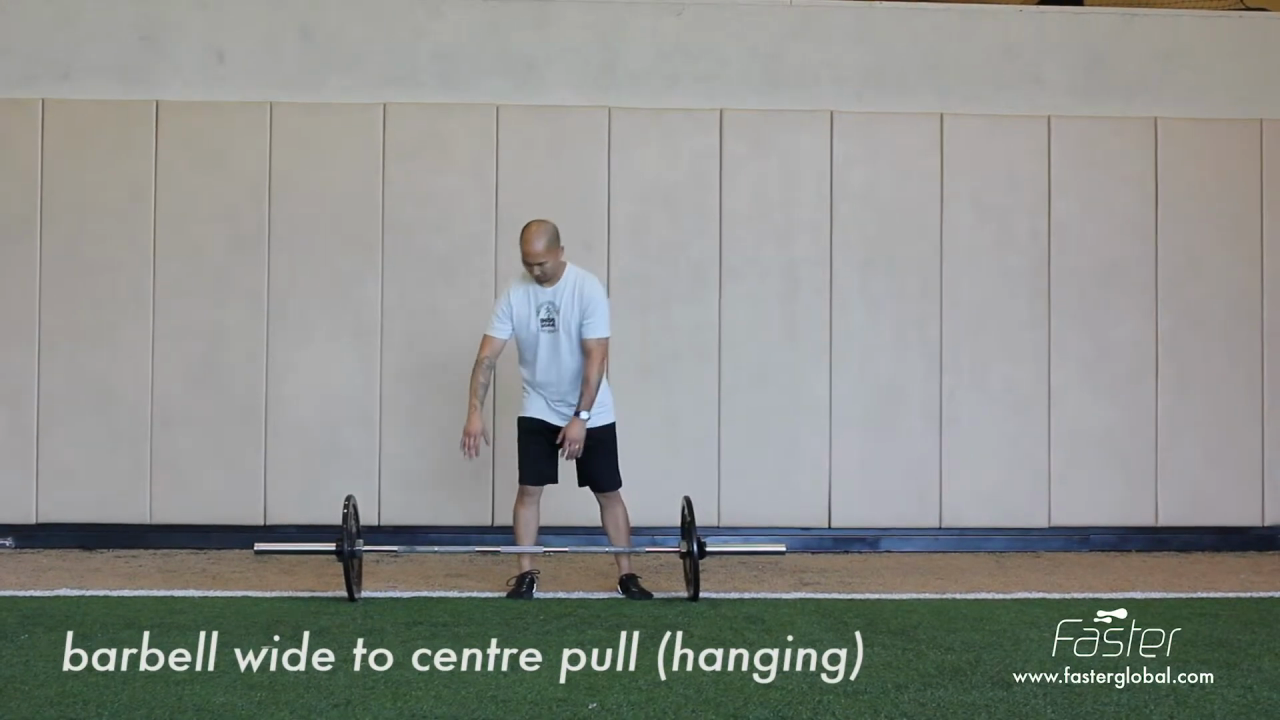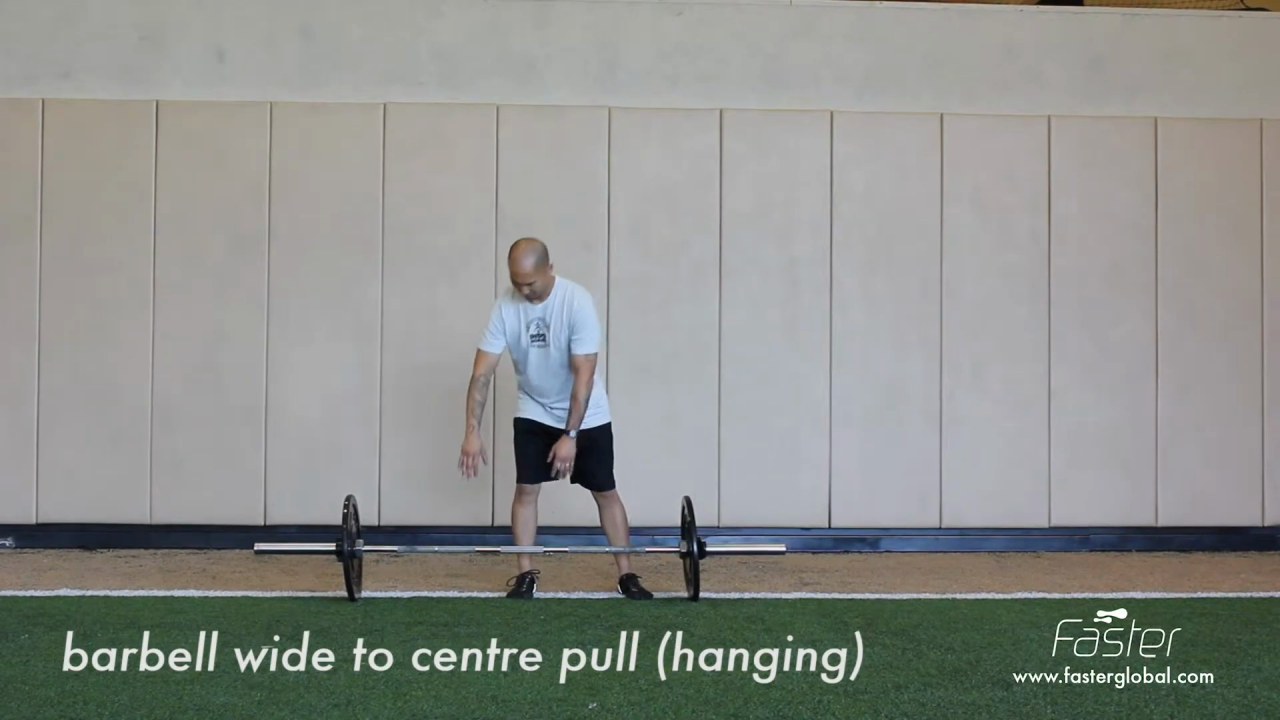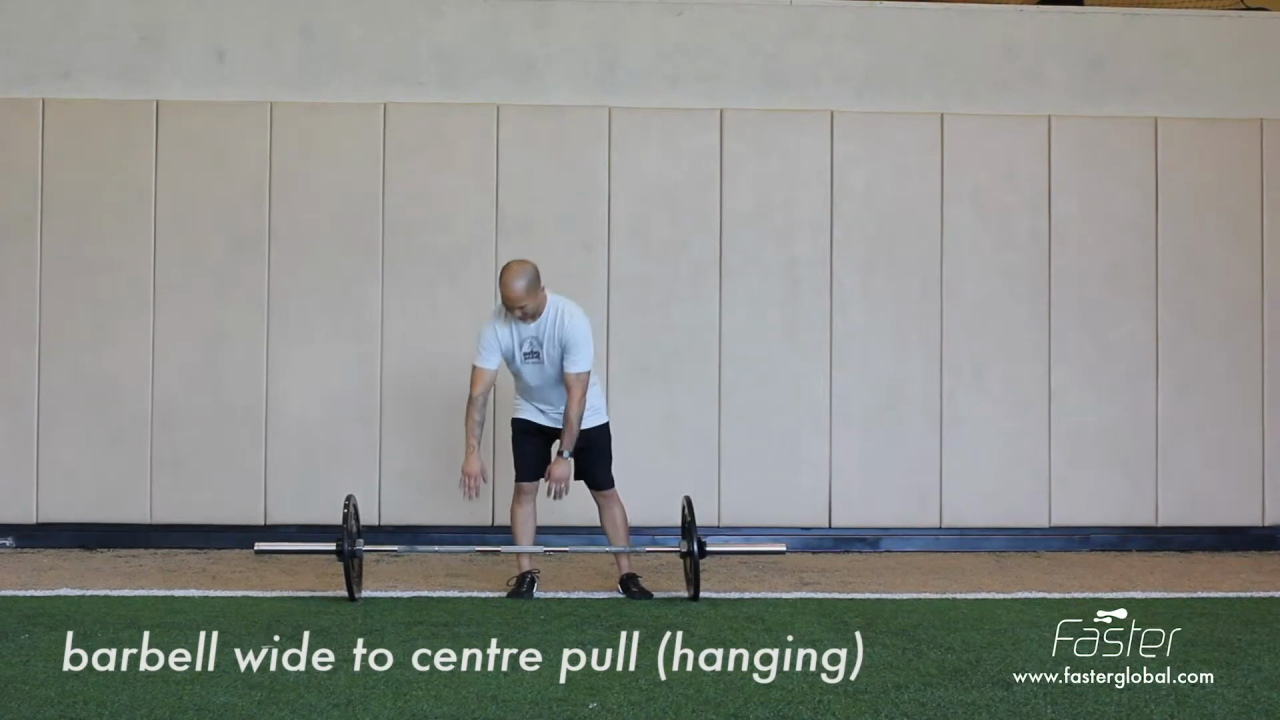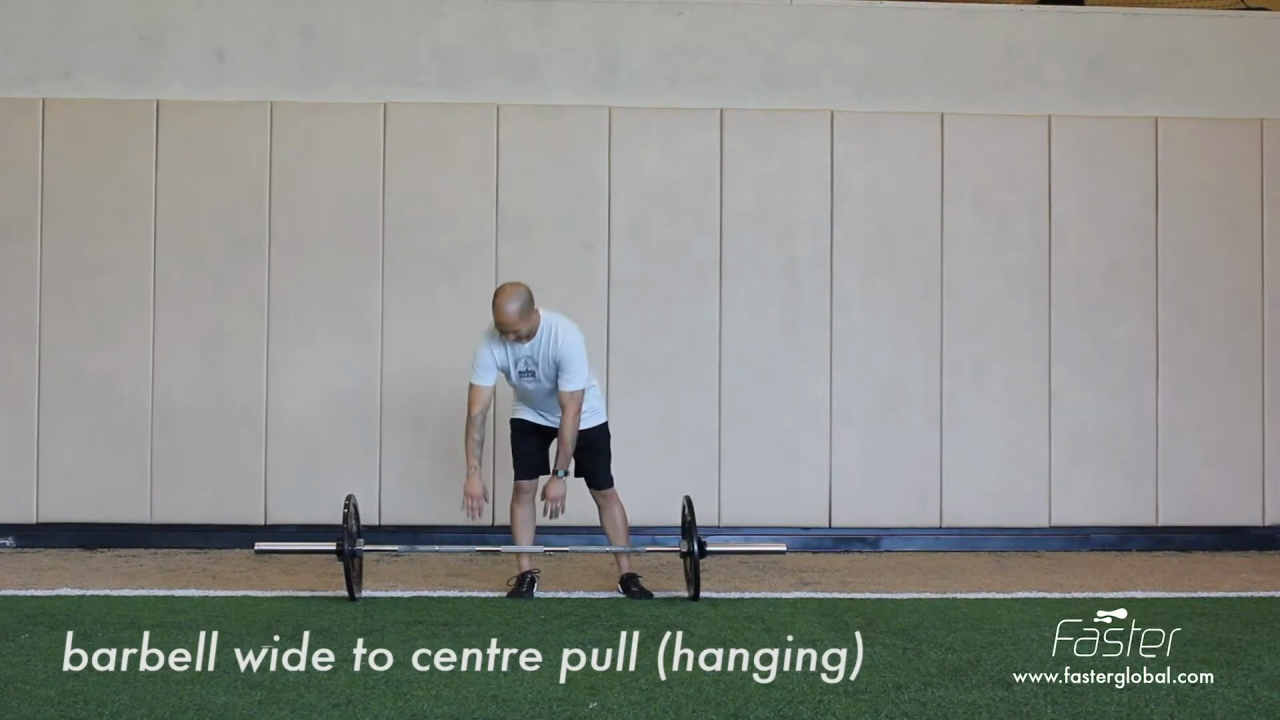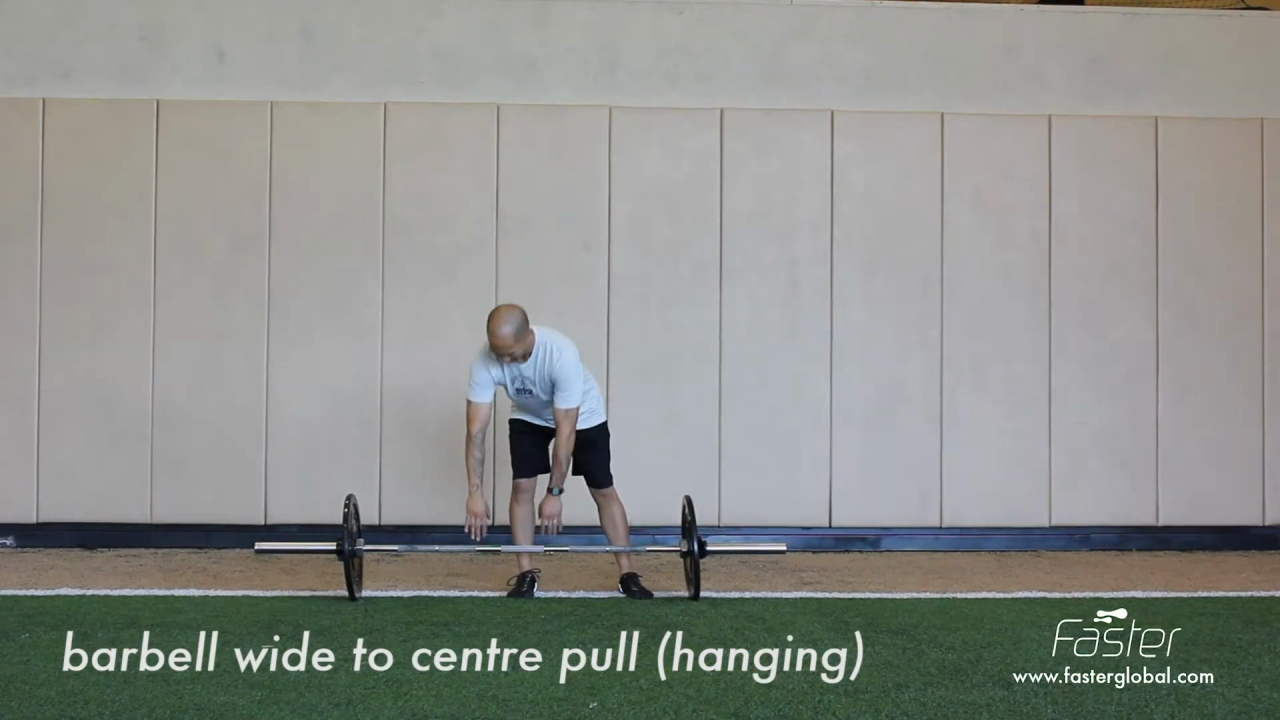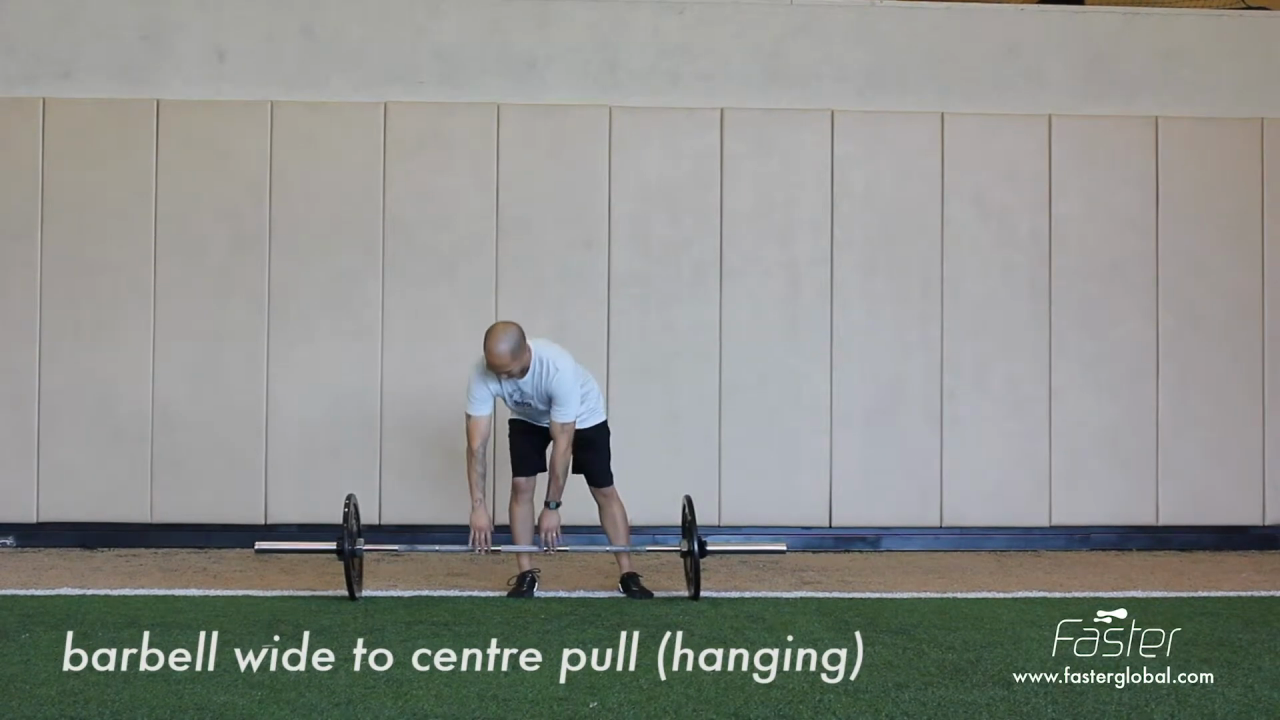
dt=0.2s
person 1, frame 1
left shoulder: (588, 288)
right shoulder: (514, 294)
left elbow: (596, 358)
right elbow: (487, 356)
left wrist: (580, 418)
right wrist: (475, 412)
left hip: (592, 412)
right hip: (538, 410)
left knee: (608, 491)
right knee: (529, 489)
left ankle: (626, 575)
right ankle: (526, 574)
person 1, frame 2
left shoulder: (577, 302)
right shoulder: (504, 307)
left elbow: (584, 374)
right elbow: (481, 372)
left wrist: (570, 435)
right wrist: (473, 431)
left hip: (587, 414)
right hip: (533, 411)
left knee: (605, 490)
right knee: (526, 488)
left ankle: (626, 575)
right ankle: (526, 574)
person 1, frame 3
left shoulder: (571, 318)
right shoulder: (496, 325)
left elbow: (577, 394)
right elbow: (479, 391)
left wrist: (564, 456)
right wrist: (472, 452)
left hip: (585, 414)
right hip: (531, 412)
left knee: (604, 490)
right knee: (525, 487)
left ankle: (627, 574)
right ankle: (526, 574)
person 1, frame 4
left shoulder: (565, 335)
right shoulder: (490, 343)
left elbow: (571, 412)
right elbow: (477, 411)
left wrist: (559, 475)
right wrist: (474, 473)
left hip: (585, 414)
right hip: (530, 413)
left knee: (604, 490)
right knee: (524, 487)
left ankle: (627, 575)
right ankle: (526, 574)
person 1, frame 5
left shoulder: (561, 353)
right shoulder: (484, 361)
left elbow: (566, 429)
right elbow: (476, 430)
left wrist: (554, 492)
right wrist: (475, 491)
left hip: (584, 414)
right hip: (529, 415)
left knee: (603, 490)
right knee: (522, 486)
left ankle: (627, 574)
right ankle: (526, 573)
person 1, frame 6
left shoulder: (559, 367)
right shoulder: (481, 375)
left elbow: (562, 443)
right elbow: (476, 445)
left wrist: (552, 507)
right wrist: (478, 506)
left hip: (584, 414)
right hip: (528, 417)
left knee: (604, 489)
right knee: (521, 485)
left ankle: (627, 574)
right ankle: (526, 573)
